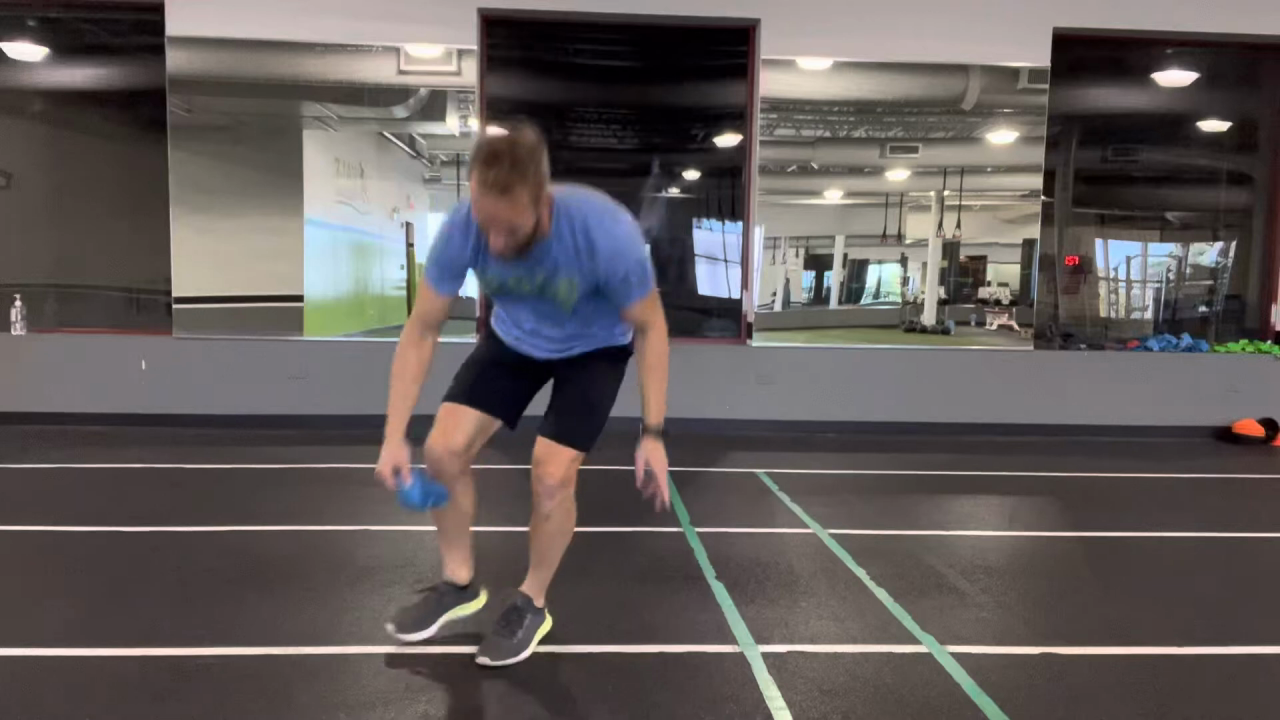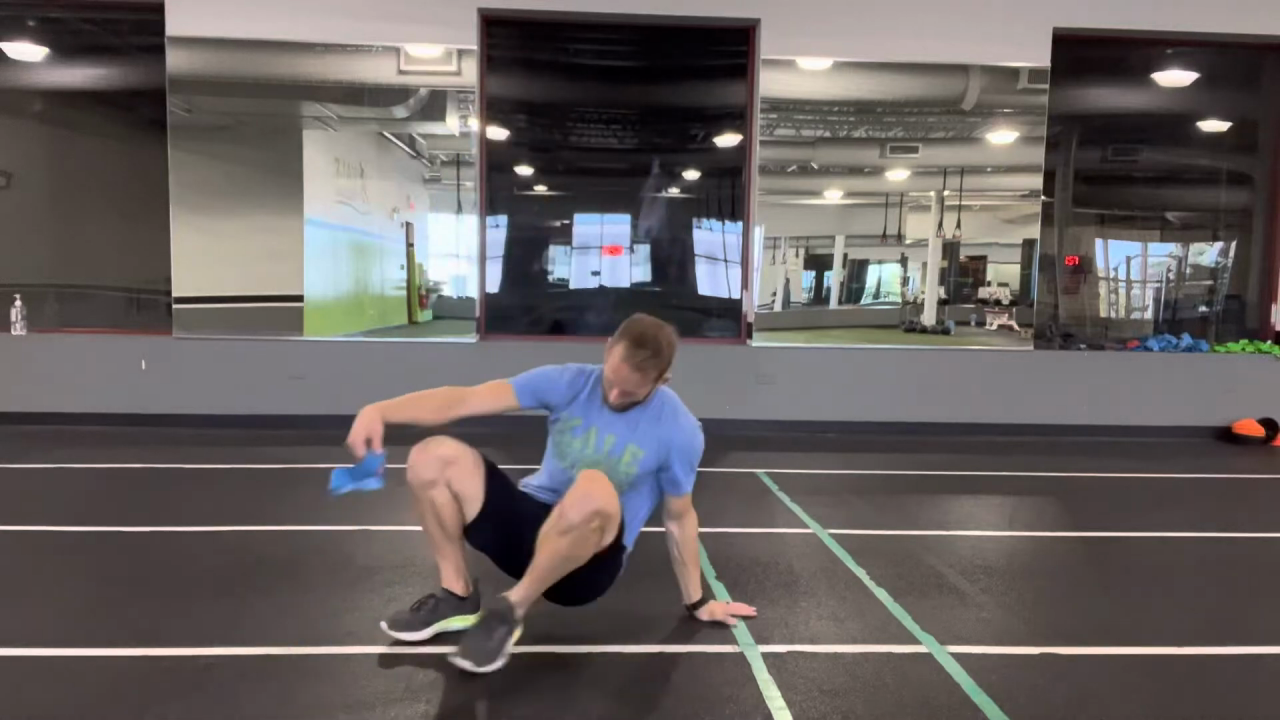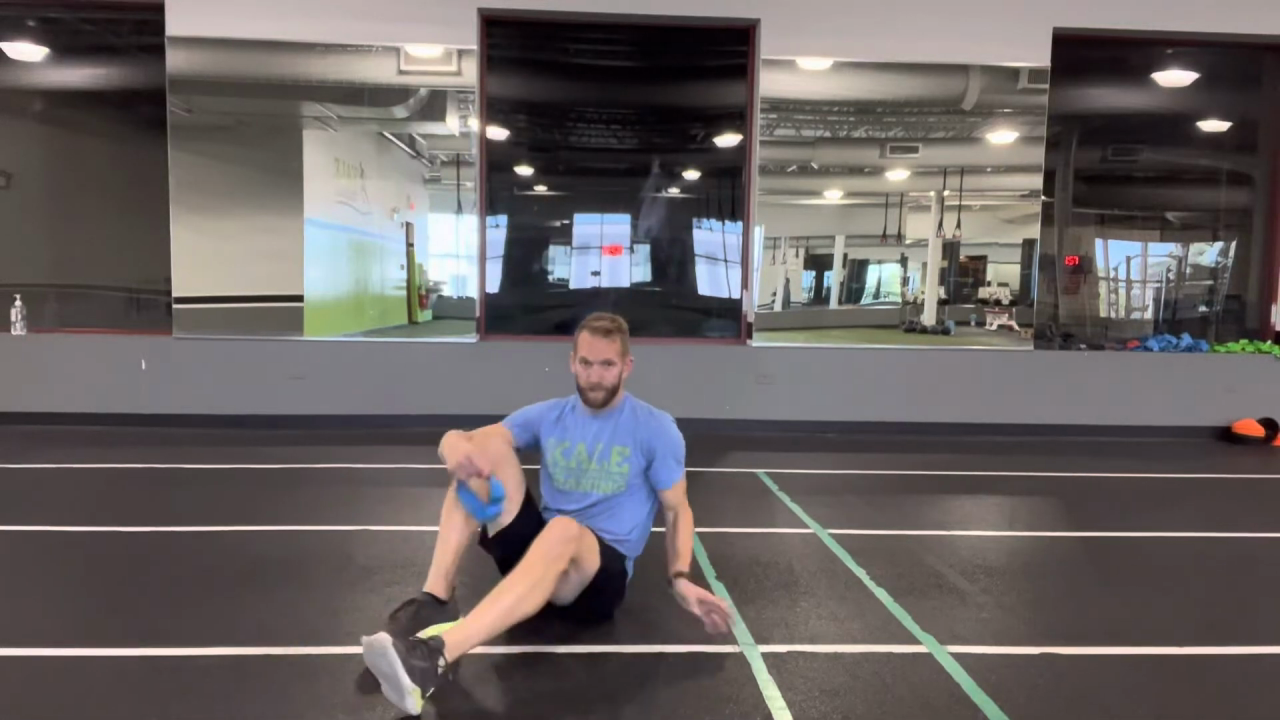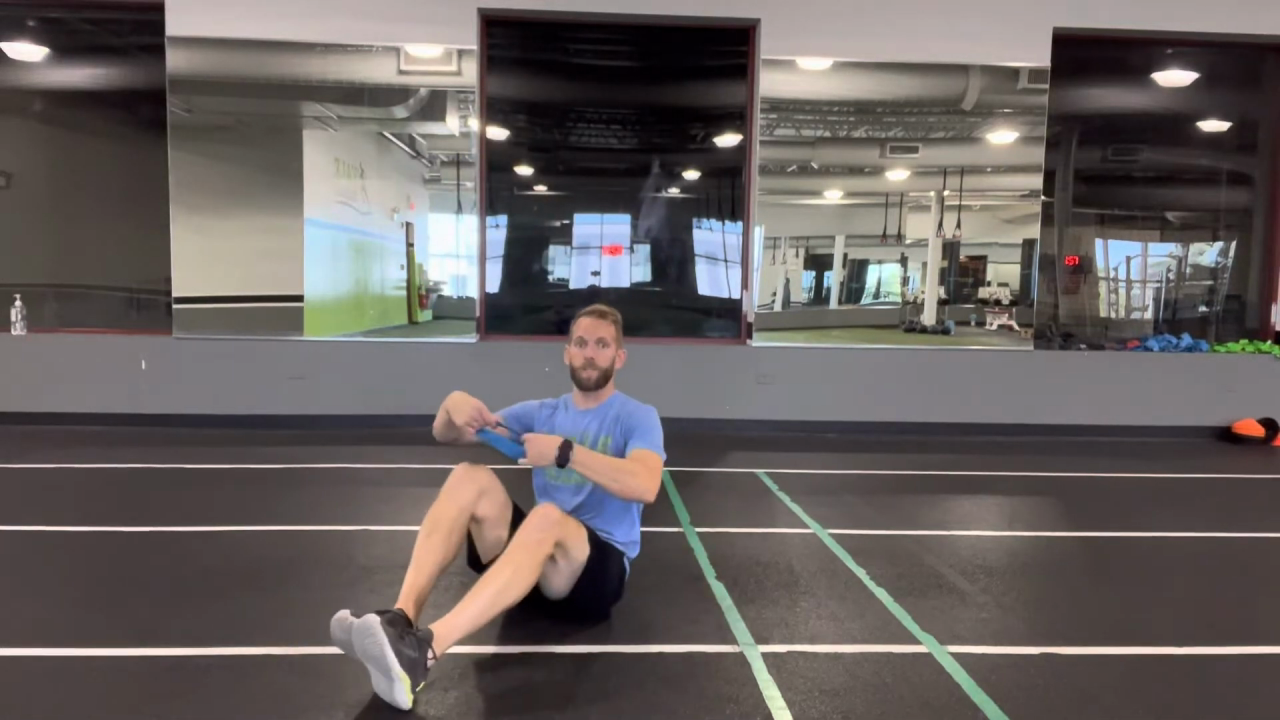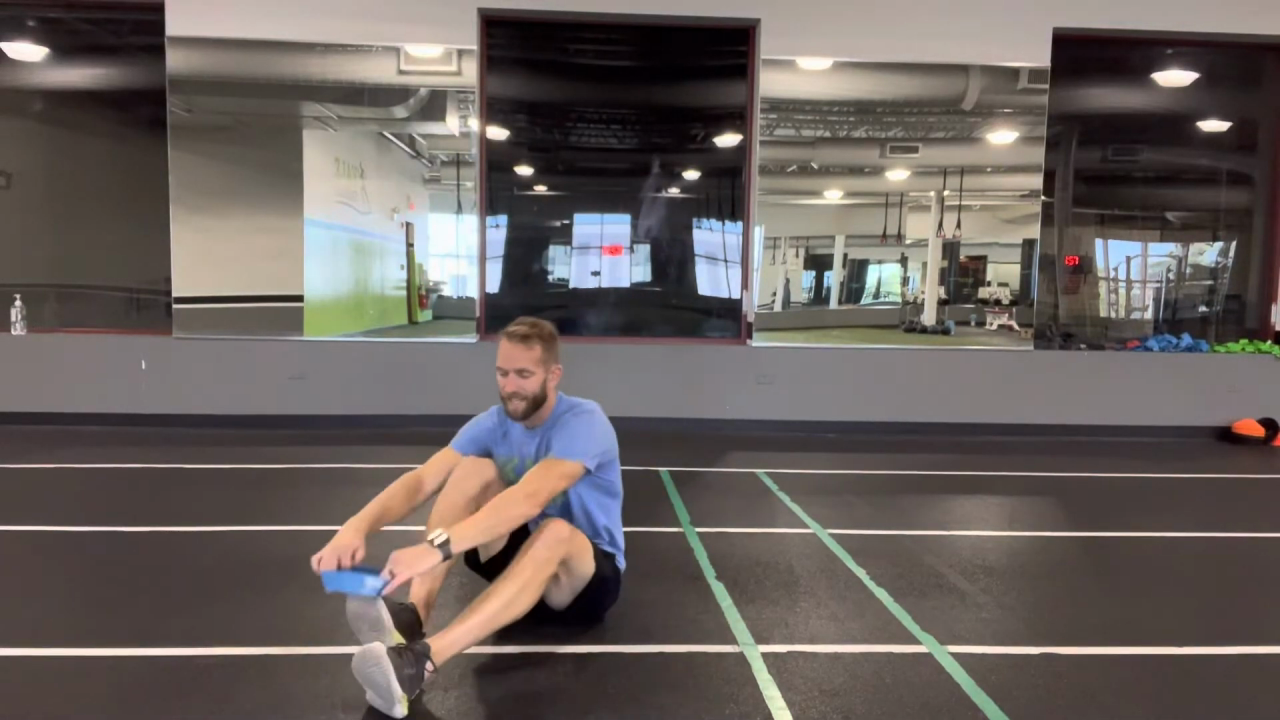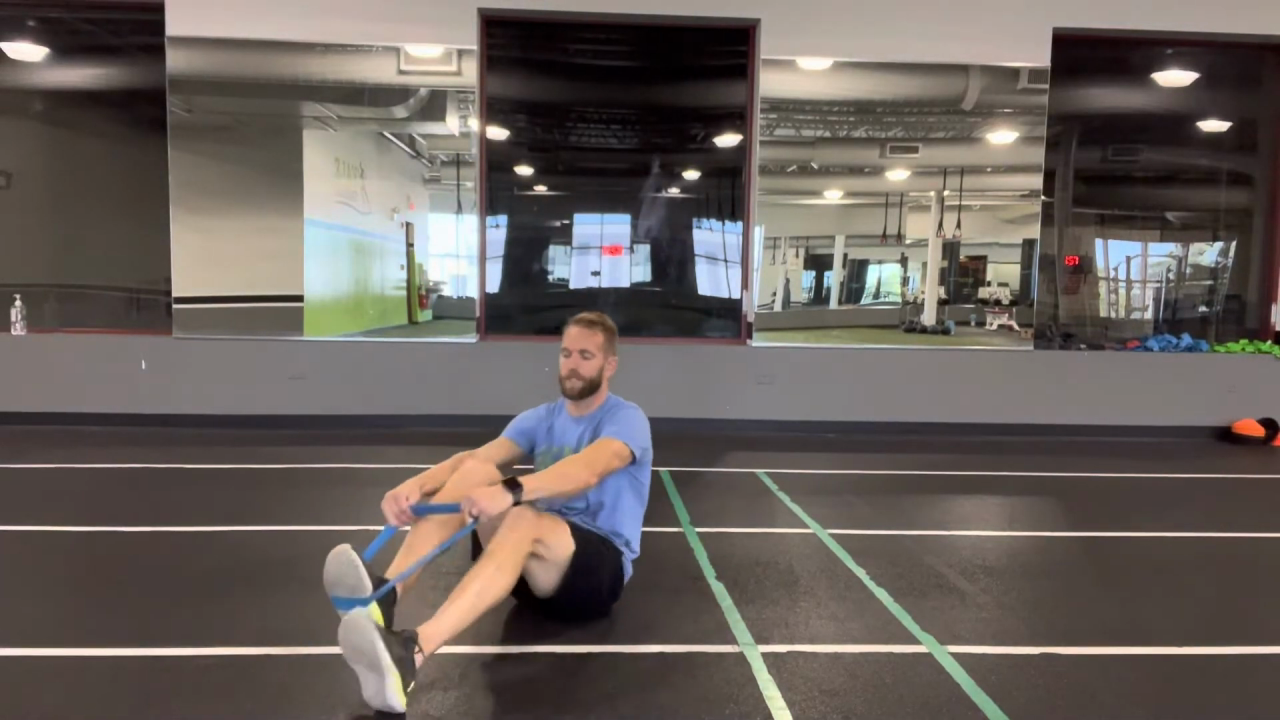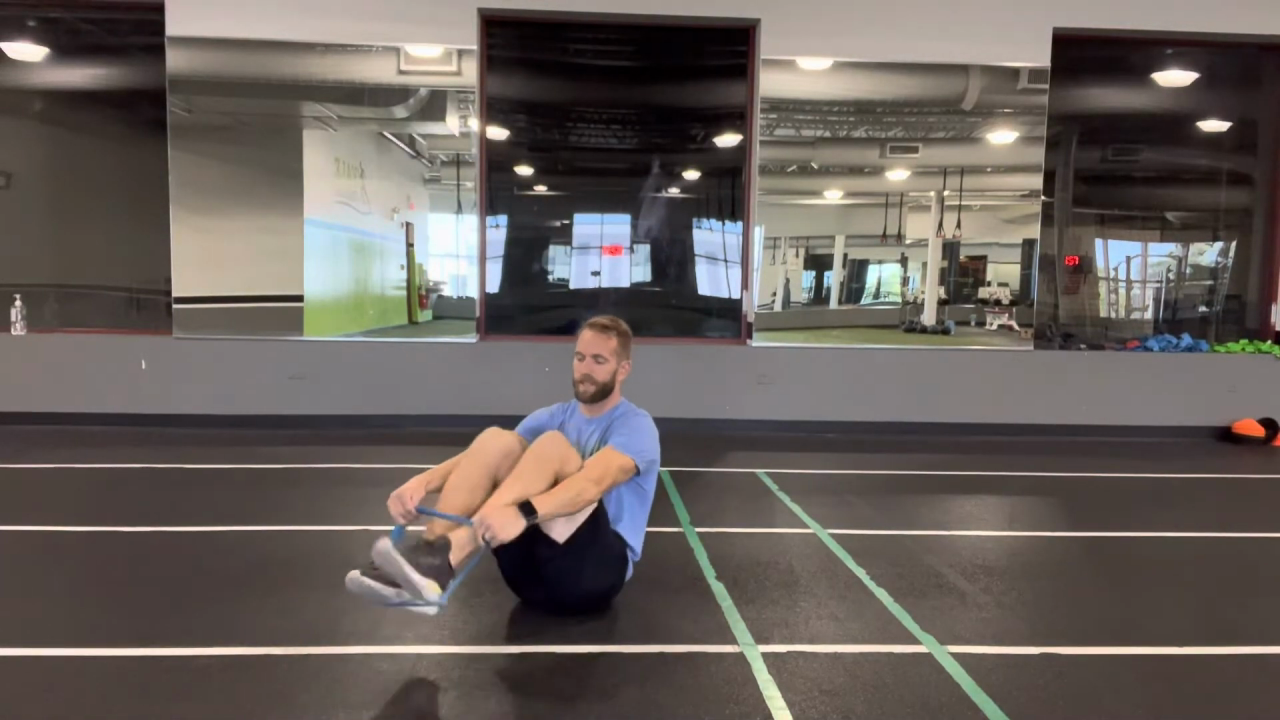
dt=0.7s
person 1, frame 1
left shoulder: (606, 233)
right shoulder: (462, 231)
left elbow: (649, 327)
right elbow: (421, 332)
left wrist: (652, 434)
right wrist: (394, 437)
left hip: (593, 348)
right hip: (513, 340)
left knee: (552, 471)
right knee: (442, 448)
left ankle: (530, 606)
right ankle: (459, 583)
person 1, frame 2
left shoulder: (679, 433)
right shoulder: (569, 382)
left elbow: (679, 518)
right elbow: (463, 400)
left wrist: (697, 602)
right wrist: (380, 410)
left hip: (592, 555)
right hip: (529, 519)
left knee: (593, 489)
right knee: (431, 457)
left ankle: (511, 608)
right ankle: (457, 593)
person 1, frame 3
left shoulder: (656, 429)
right shoulder: (549, 415)
left elbow: (678, 510)
right elbow: (464, 439)
left wrist: (680, 577)
right wrist: (456, 445)
left hip: (600, 570)
right hip: (533, 549)
left knee: (565, 531)
right knee: (486, 451)
left ankle: (433, 658)
right ankle: (435, 602)
person 1, frame 4
left shoulder: (637, 417)
right shoulder: (541, 413)
left elbow: (646, 486)
right elbow: (446, 435)
left wrist: (565, 453)
right wrist: (454, 403)
left hip: (598, 568)
right hip: (534, 560)
left knee: (547, 516)
right knee: (470, 478)
left ankle: (424, 649)
right ankle: (402, 618)
person 1, frame 5
left shoulder: (583, 423)
right shoulder: (494, 423)
left elbow: (529, 499)
right elbow: (422, 481)
left wrist: (436, 548)
right wrist: (358, 525)
left hip: (588, 573)
right hip: (523, 559)
left knee: (556, 532)
right knee: (473, 469)
left ankle: (422, 660)
right ankle: (413, 617)
person 1, frame 6
left shoulder: (627, 419)
right shoulder: (541, 419)
left elbow: (586, 471)
right elbow: (478, 455)
left wrist: (510, 492)
right wrist: (417, 484)
left hip: (599, 569)
right hip: (531, 569)
left knee: (524, 522)
right knee: (474, 472)
left ankle: (408, 655)
right ankle: (385, 594)
person 1, frame 7
left shoulder: (635, 427)
right shoulder: (552, 417)
left elbow: (592, 485)
right elbow: (486, 454)
left wrist: (523, 514)
right wrist: (424, 481)
left hip: (594, 566)
right hip: (535, 565)
left knee: (553, 445)
right knee: (495, 441)
left ankle: (444, 559)
